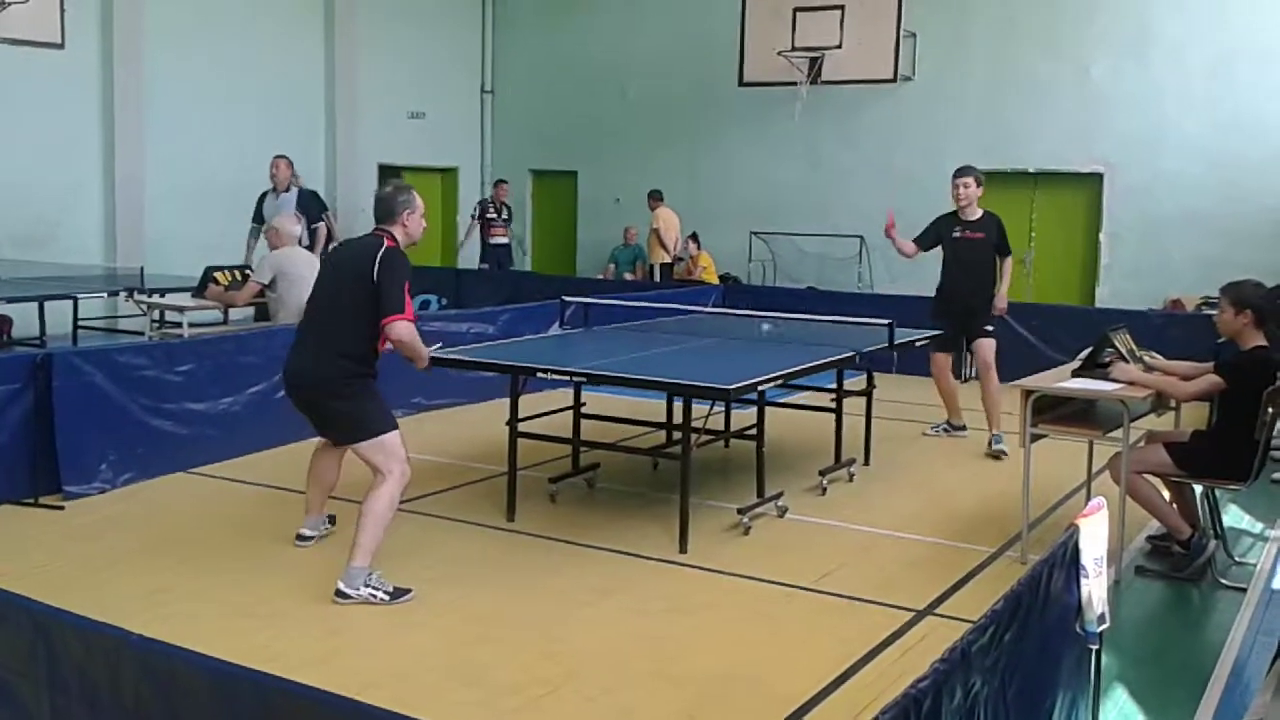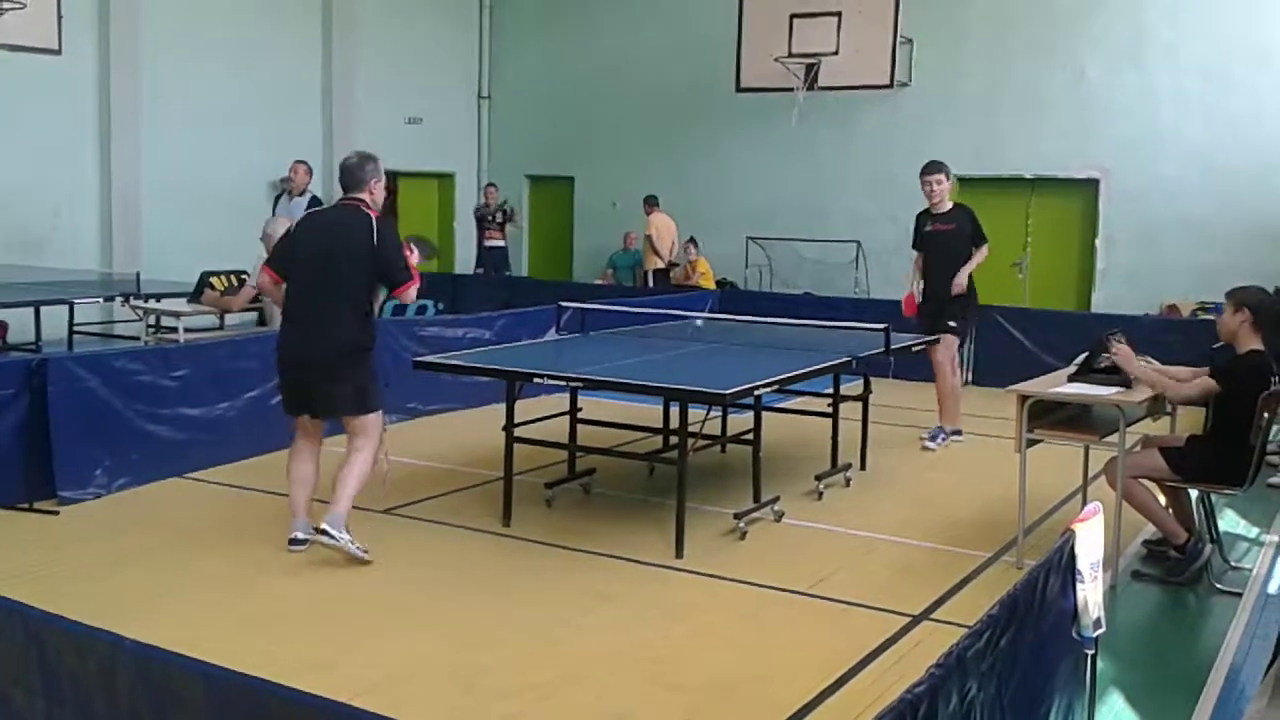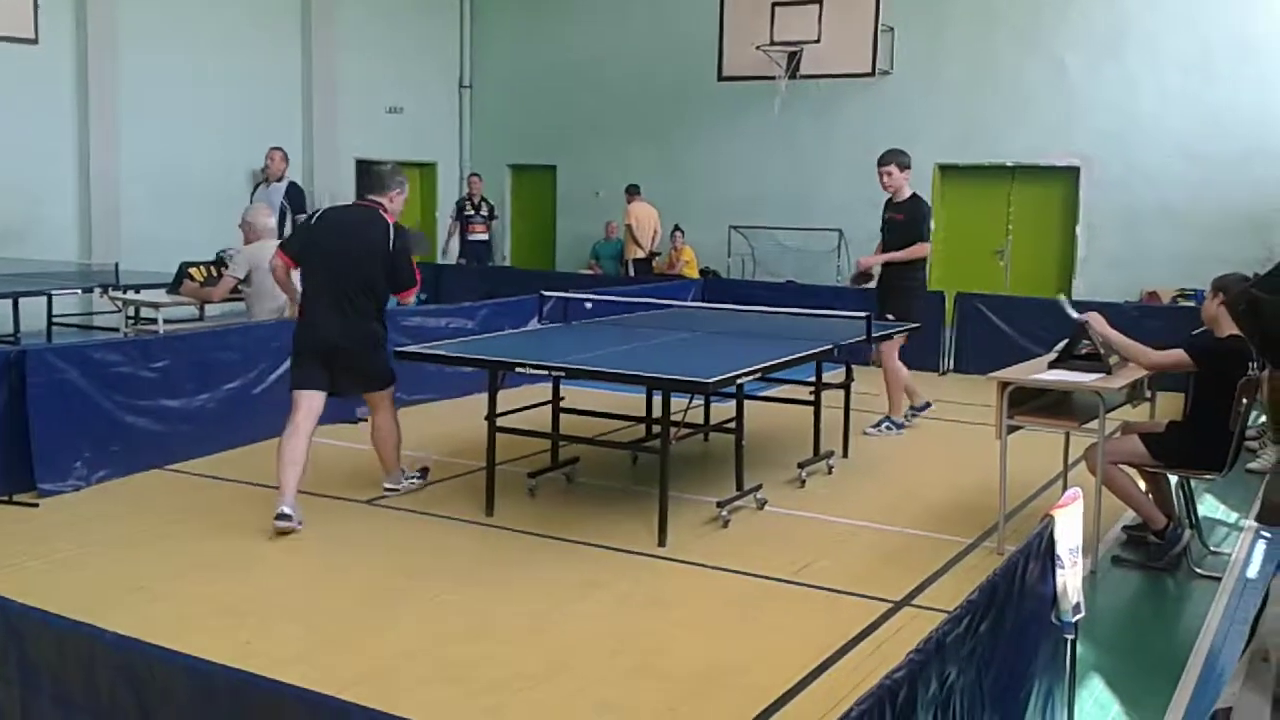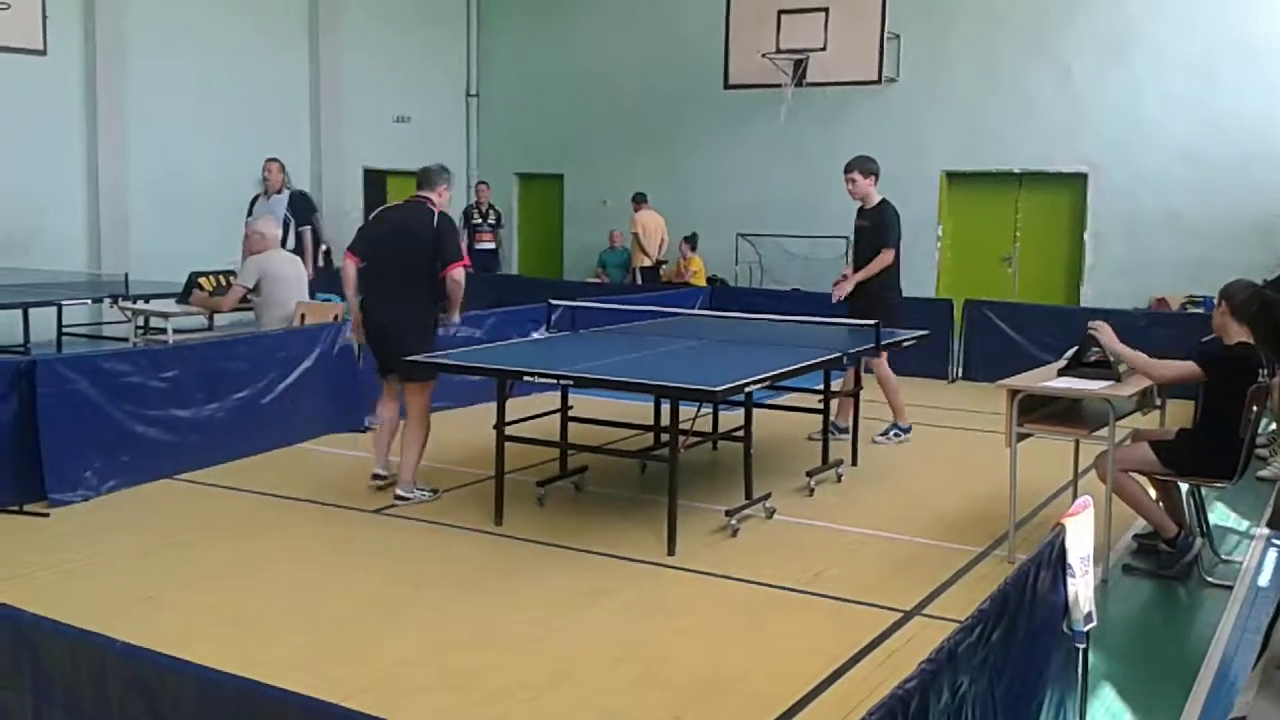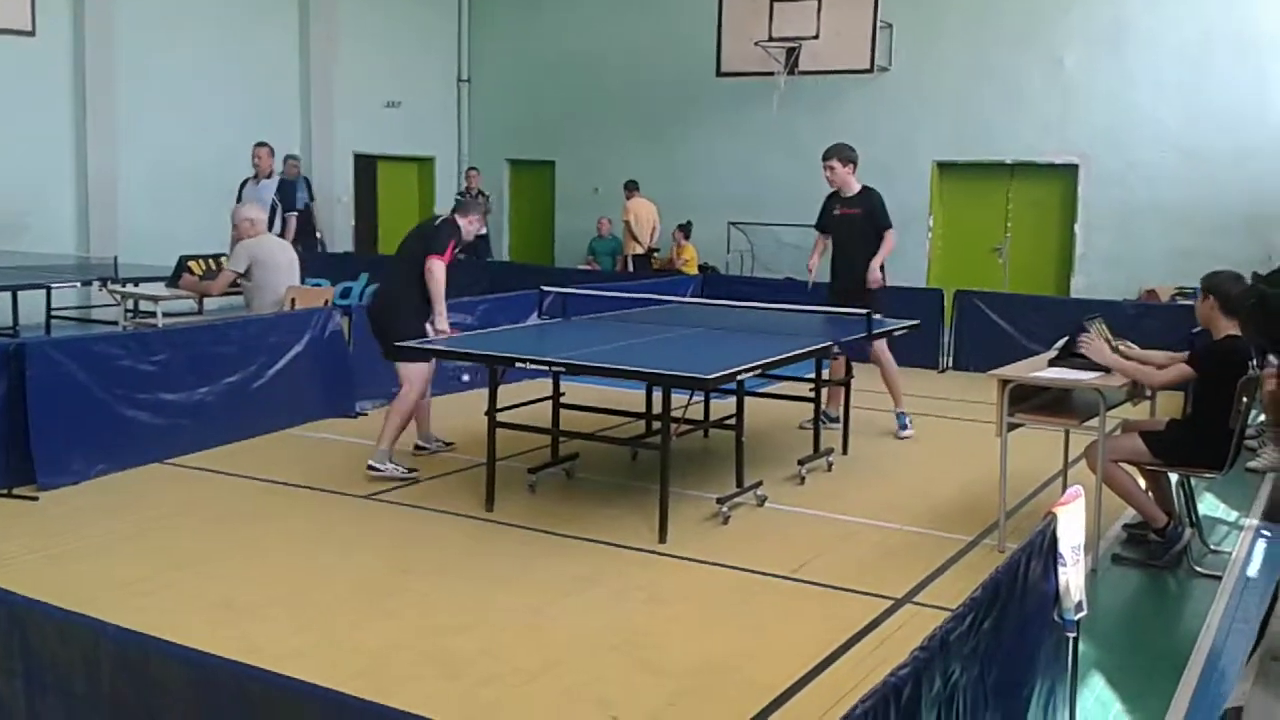
dt=0.4s
person 1, frame 1
left shoulder: (345, 250)
right shoulder: (391, 258)
right elbow: (399, 331)
right wrist: (421, 354)
left hip: (301, 371)
right hip: (340, 379)
left knee: (336, 439)
right knee: (394, 471)
left ankle: (312, 523)
right ankle: (356, 580)
person 1, frame 2
left shoulder: (307, 222)
right shoulder: (378, 228)
left elbow: (267, 281)
right elbow: (407, 294)
right wrist: (411, 265)
left hip: (294, 350)
right hip: (345, 353)
left knee: (306, 438)
right knee: (366, 439)
left ankle: (300, 528)
right ankle: (336, 523)
person 1, frame 3
left shoulder: (322, 218)
right shoulder: (391, 232)
left elbow: (279, 264)
right elbow: (407, 296)
left wrist: (299, 299)
right wrist: (404, 261)
left hip: (313, 335)
right hip: (362, 336)
left knee: (301, 419)
right knee: (383, 407)
left ankle: (287, 505)
right ankle: (395, 477)
person 1, frame 4
left shoulder: (380, 216)
right shoulder: (440, 222)
left elbow: (349, 264)
right elbow: (455, 276)
left wrist: (355, 310)
right wrist: (452, 311)
left hip: (375, 320)
right hip: (413, 323)
left knee: (391, 393)
right knee: (418, 406)
left ankle: (381, 467)
right ankle: (406, 486)
person 1, frame 5
left shoulder: (429, 228)
right shoulder: (449, 228)
right elbow: (434, 267)
left wrist: (426, 324)
right wrist: (440, 316)
left hip: (386, 307)
right hip: (401, 310)
left knee: (424, 372)
right knee: (415, 384)
left ankle: (425, 439)
right ankle: (380, 458)
person 2, frame 1
left shoulder: (1252, 363)
right shoulder: (1255, 357)
left elbow: (1187, 391)
right elbow: (1199, 370)
left wrist: (1136, 376)
right wrist: (1154, 364)
left hip: (1230, 457)
right hip: (1231, 446)
left knee: (1121, 465)
right knee: (1155, 440)
left ankle: (1190, 541)
right ankle: (1191, 531)
person 2, frame 2
left shoulder: (1246, 366)
right shoulder: (1253, 361)
left elbow: (1181, 393)
right elbow: (1196, 375)
left wrist: (1135, 369)
right wrist: (1152, 368)
left hip: (1225, 461)
right hip: (1228, 451)
left knee: (1117, 469)
right knee: (1150, 444)
left ankle: (1186, 546)
right ankle: (1187, 536)
person 2, frame 3
left shoulder: (1222, 349)
right shoulder: (1237, 346)
left elbow: (1152, 361)
right elbow: (1170, 359)
left wrist: (1105, 331)
right wrist: (1121, 349)
left hip: (1205, 447)
right hip: (1210, 437)
left knee: (1097, 454)
right knee: (1130, 430)
left ankle: (1165, 531)
right ankle: (1166, 521)
person 2, frame 4
left shoulder: (1231, 357)
right shoulder: (1251, 354)
left elbow: (1163, 375)
right elbow: (1181, 369)
left wrist: (1115, 346)
right wrist: (1136, 358)
left hip: (1215, 455)
right hip: (1221, 445)
left knee: (1107, 462)
right knee: (1141, 438)
left ankle: (1176, 539)
right ankle: (1177, 530)
person 2, frame 5
left shoulder: (1223, 352)
right shoulder: (1234, 346)
left elbow: (1157, 380)
right elbow: (1175, 360)
left wrist: (1109, 359)
right wrist: (1128, 353)
left hip: (1206, 446)
right hip: (1209, 435)
left knee: (1097, 453)
right knee: (1131, 428)
left ankle: (1166, 529)
right ankle: (1166, 519)
person 3, frame 1
left shoulder: (992, 223)
right shoulder: (944, 223)
left elbow: (1006, 259)
right elbow: (911, 250)
left wrist: (1002, 292)
right wrist: (894, 237)
left hip: (981, 306)
right hip: (947, 306)
left knee: (986, 363)
right knee: (939, 368)
left ankle: (995, 434)
right ankle: (955, 422)
person 3, frame 2
left shoulder: (964, 214)
right shoulder: (922, 219)
left elbow: (982, 249)
left wrist: (965, 271)
right wrist: (914, 283)
left hip: (959, 299)
right hip: (932, 300)
left knee: (943, 360)
right knee: (944, 363)
left ankle: (945, 427)
right ankle: (952, 426)
person 3, frame 3
left shoulder: (918, 206)
right shoulder: (889, 205)
left elbow: (923, 248)
left wrist: (881, 259)
right wrist: (868, 262)
left hip: (907, 290)
right hip: (887, 287)
left knee: (886, 350)
right knee: (883, 354)
left ankle: (895, 418)
right ankle: (918, 401)
person 3, frame 4
left shoulder: (887, 213)
right shoulder: (861, 213)
left elbow: (887, 256)
left wrist: (852, 281)
right wrist: (850, 270)
left hip: (883, 300)
right hip: (861, 299)
left knee: (876, 361)
left ankle: (902, 424)
right ankle: (840, 424)
person 3, frame 5
left shoulder: (871, 199)
right shoulder: (831, 201)
left elbow: (889, 237)
right elbow: (823, 236)
left wrist: (875, 265)
right wrist: (815, 258)
left hip: (867, 287)
right hip: (840, 286)
left knee: (877, 348)
left ankle: (901, 412)
right ankle: (831, 413)
